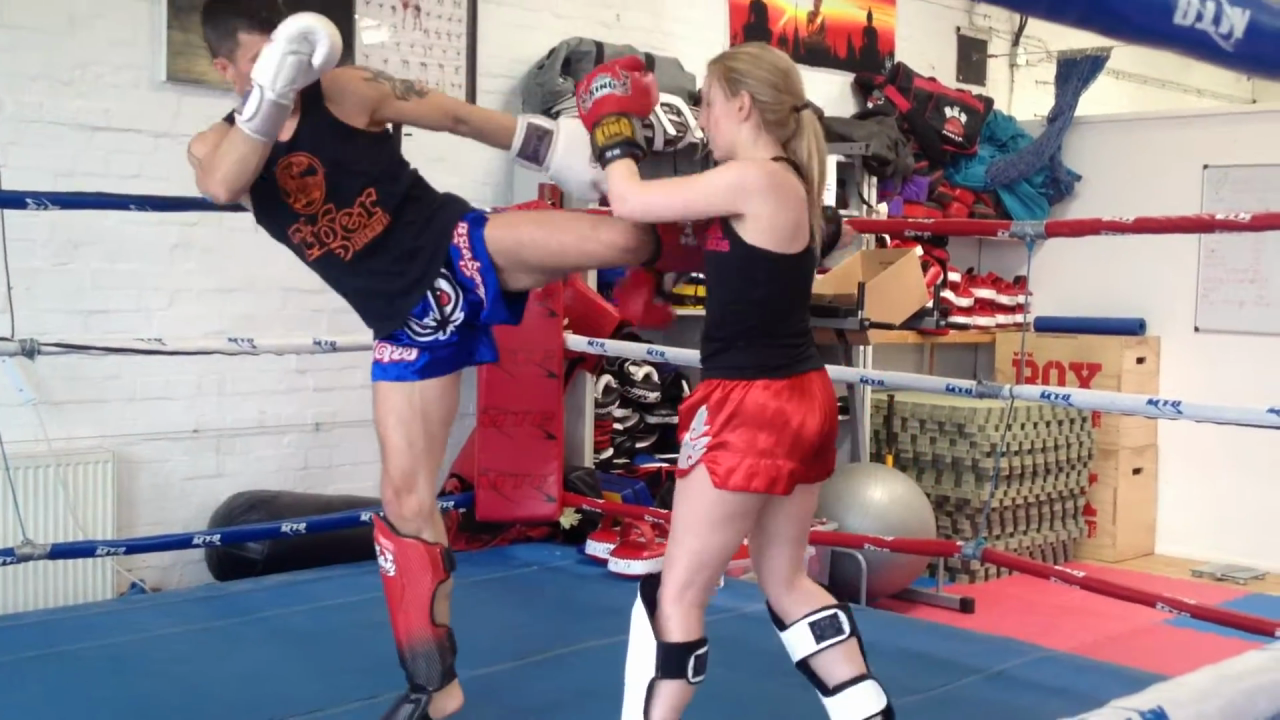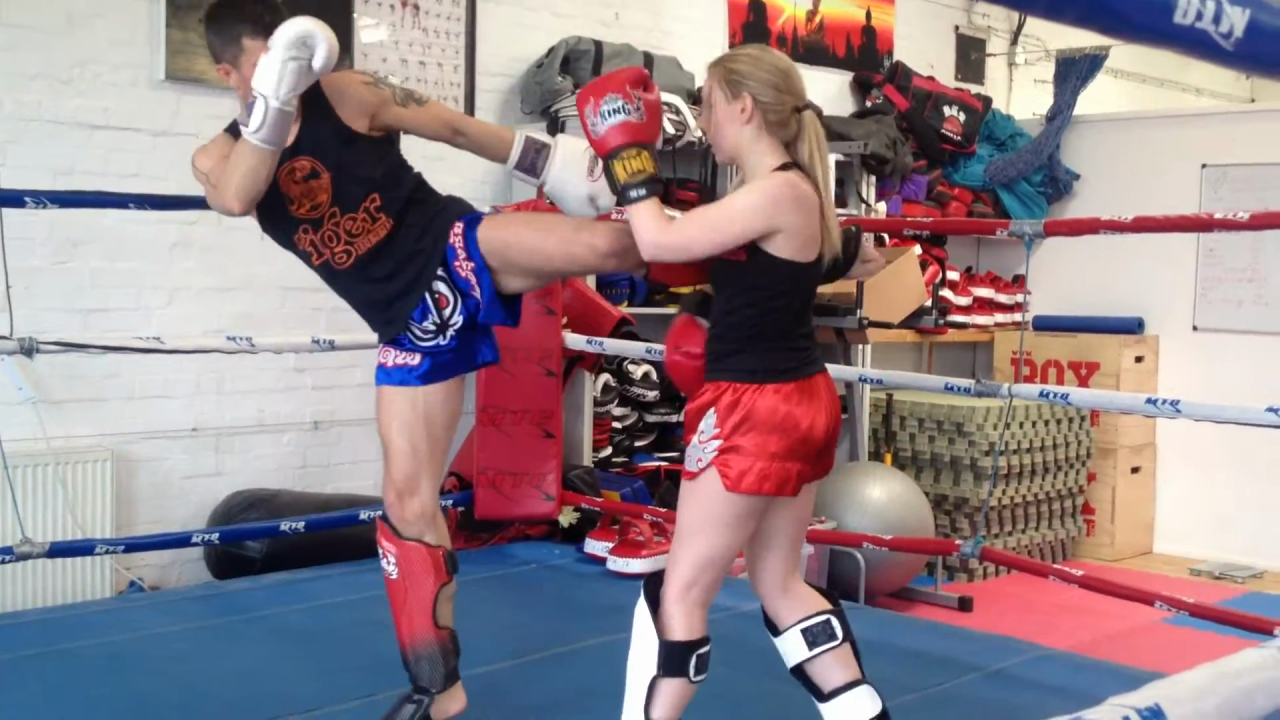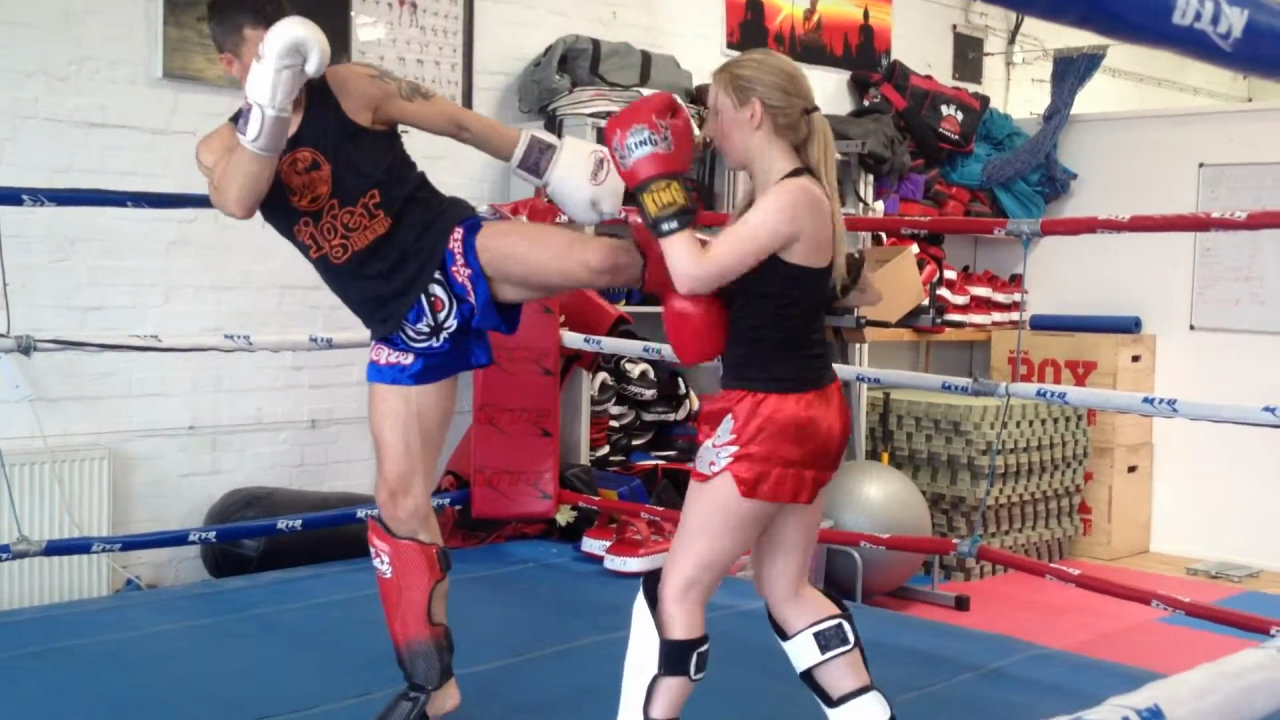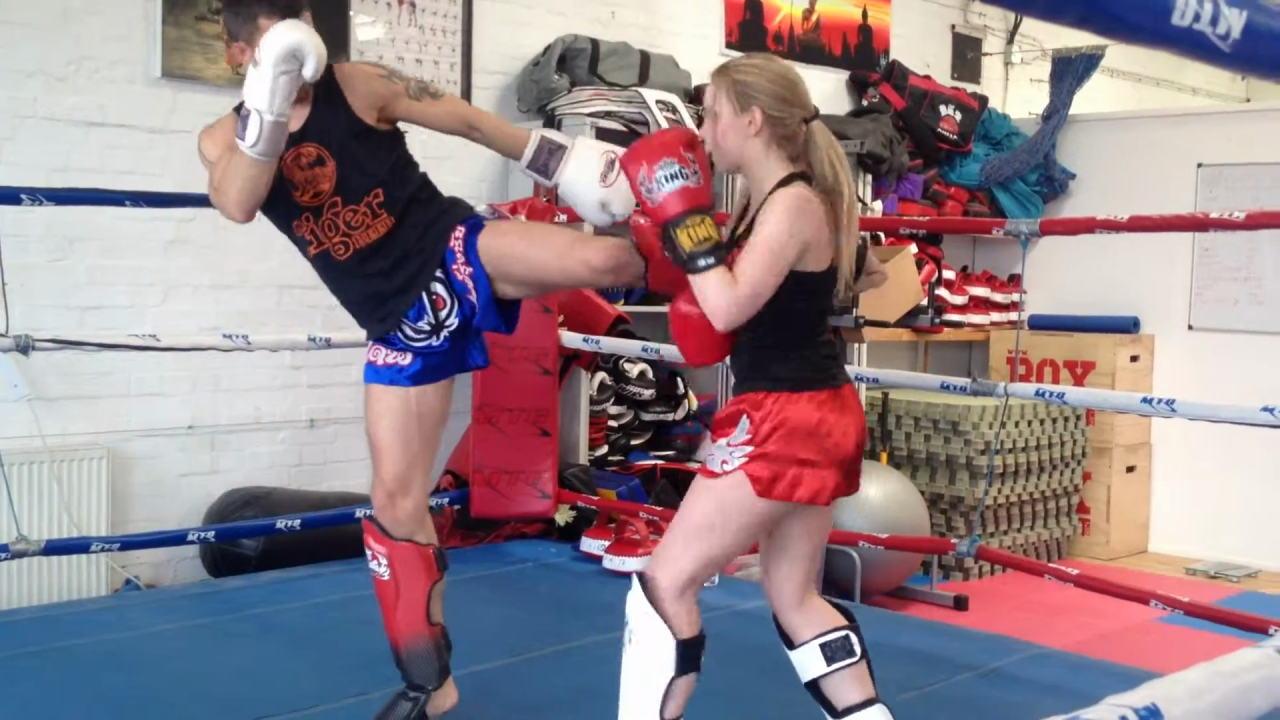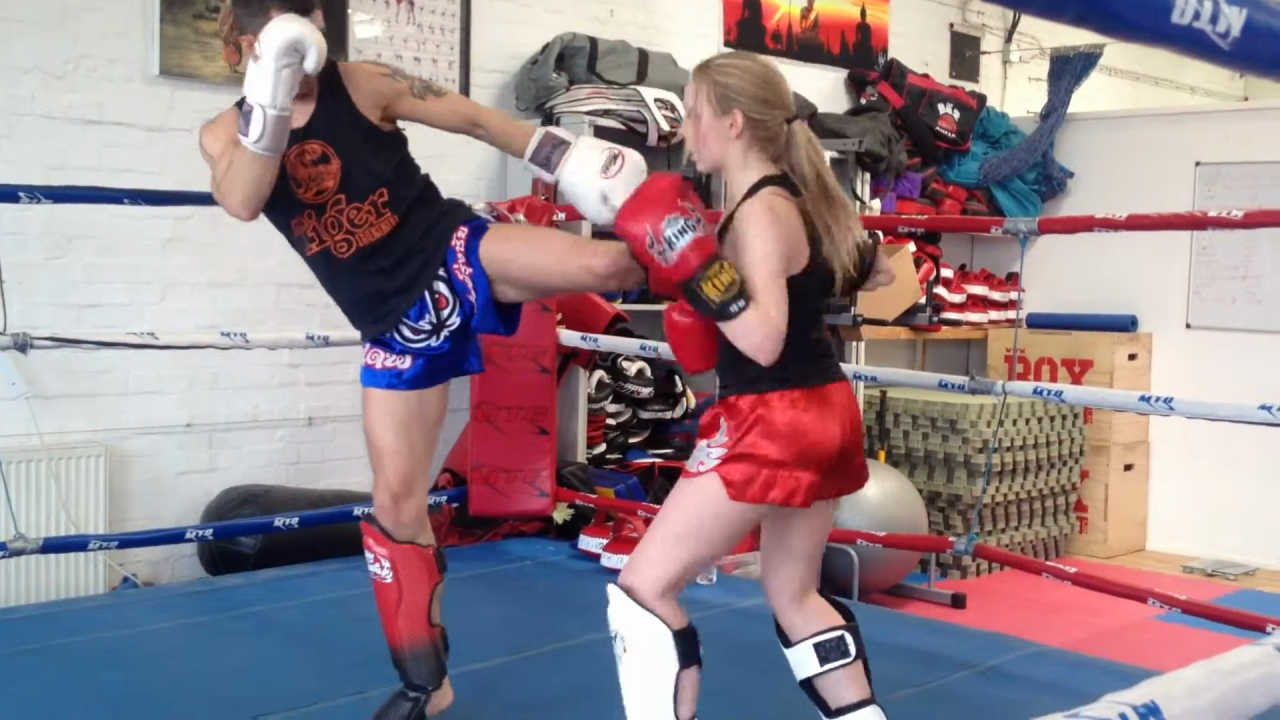
dt=0.1s
person 1, frame 1
left shoulder: (348, 91)
right shoulder: (214, 146)
left elbow: (459, 116)
right elbow: (223, 187)
left wrist: (549, 143)
right wrist: (272, 91)
left hip: (464, 250)
right hip: (409, 325)
left knee: (617, 239)
right knee: (405, 498)
person 1, frame 2
left shoulder: (347, 94)
right shoulder: (217, 154)
left elbow: (454, 125)
right elbow: (236, 199)
left wrist: (546, 159)
right wrist: (275, 99)
left hip: (460, 249)
right hip: (414, 323)
left knee: (604, 243)
right knee: (408, 500)
person 1, frame 3
left shoulder: (352, 88)
right shoulder: (221, 147)
left elbow: (462, 123)
right elbow: (237, 202)
left wrist: (554, 161)
right wrist: (273, 102)
left hip: (461, 254)
right hip: (406, 327)
left knee: (601, 261)
right knee: (399, 499)
person 1, frame 4
left shoulder: (358, 84)
right shoulder: (222, 140)
left elbow: (468, 119)
right elbow: (239, 204)
left wrist: (559, 158)
right wrist: (269, 108)
left hip: (455, 248)
right hip: (403, 322)
left knee: (595, 256)
right knee: (396, 499)
person 1, frame 5
left shoulder: (362, 84)
right shoulder: (224, 134)
left elbow: (472, 118)
right elbow: (241, 203)
left wrist: (565, 157)
right wrist: (271, 103)
left hip: (457, 253)
right hip: (396, 326)
left knee: (597, 263)
right knee: (396, 501)
person 2, frame 1
left shoulder: (760, 181)
right shoulder: (783, 181)
left elbow: (635, 202)
left wrist: (612, 123)
left hip: (748, 407)
right hip: (795, 399)
left knee: (678, 589)
right knee: (785, 580)
person 2, frame 2
left shoulder: (778, 191)
right shoulder: (787, 187)
left elbow: (660, 242)
left wrist: (623, 148)
left hip: (754, 409)
right hip: (796, 401)
left knee: (682, 590)
right knee: (779, 583)
person 2, frame 3
left shoulder: (793, 196)
right shoulder: (786, 192)
left elbow: (695, 275)
left wrist: (657, 175)
left hip: (767, 417)
right hip: (802, 411)
left knee: (680, 588)
right knee: (786, 588)
person 2, frame 4
left shoulder: (791, 206)
right shoulder: (784, 198)
left elbow: (725, 310)
left wrist: (681, 214)
left hip: (784, 419)
right hip: (815, 415)
left knee: (666, 582)
right knee: (792, 595)
person 2, frame 5
left shoulder: (765, 213)
right shoulder: (785, 197)
left elbow: (764, 345)
left wrist: (695, 267)
left hip: (772, 425)
right hip: (818, 419)
left knee: (642, 586)
right knee: (793, 596)
